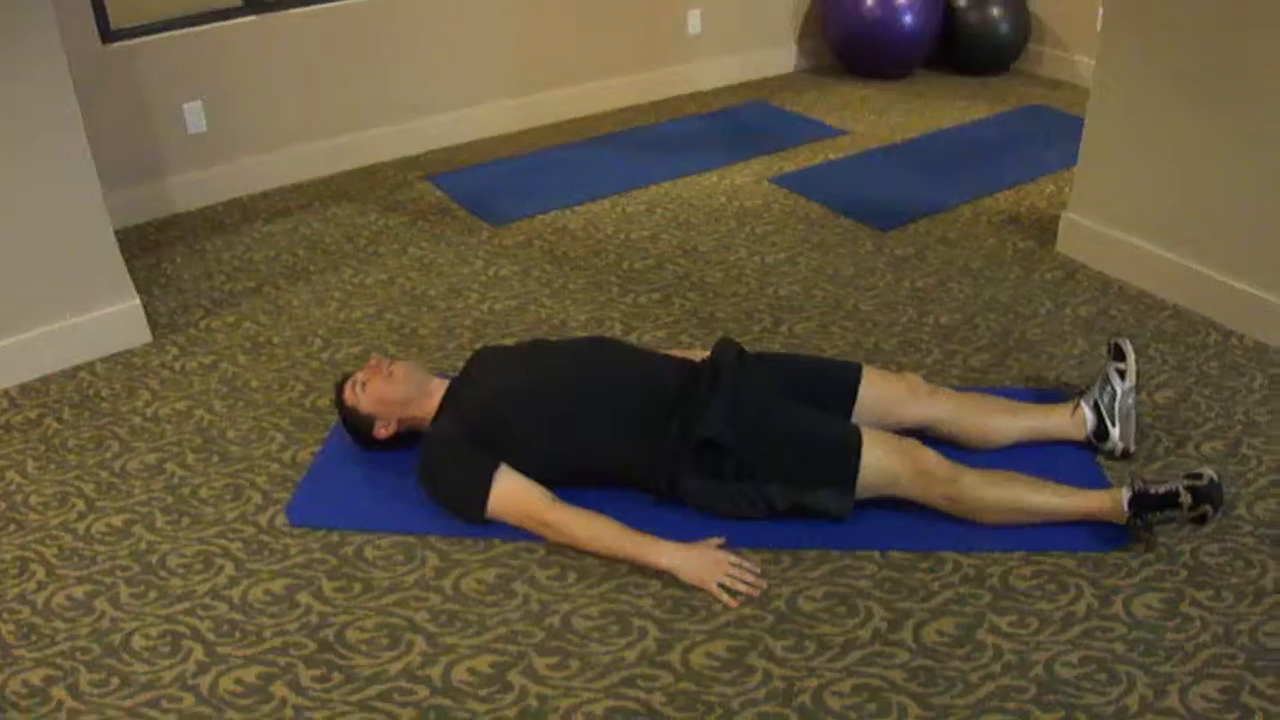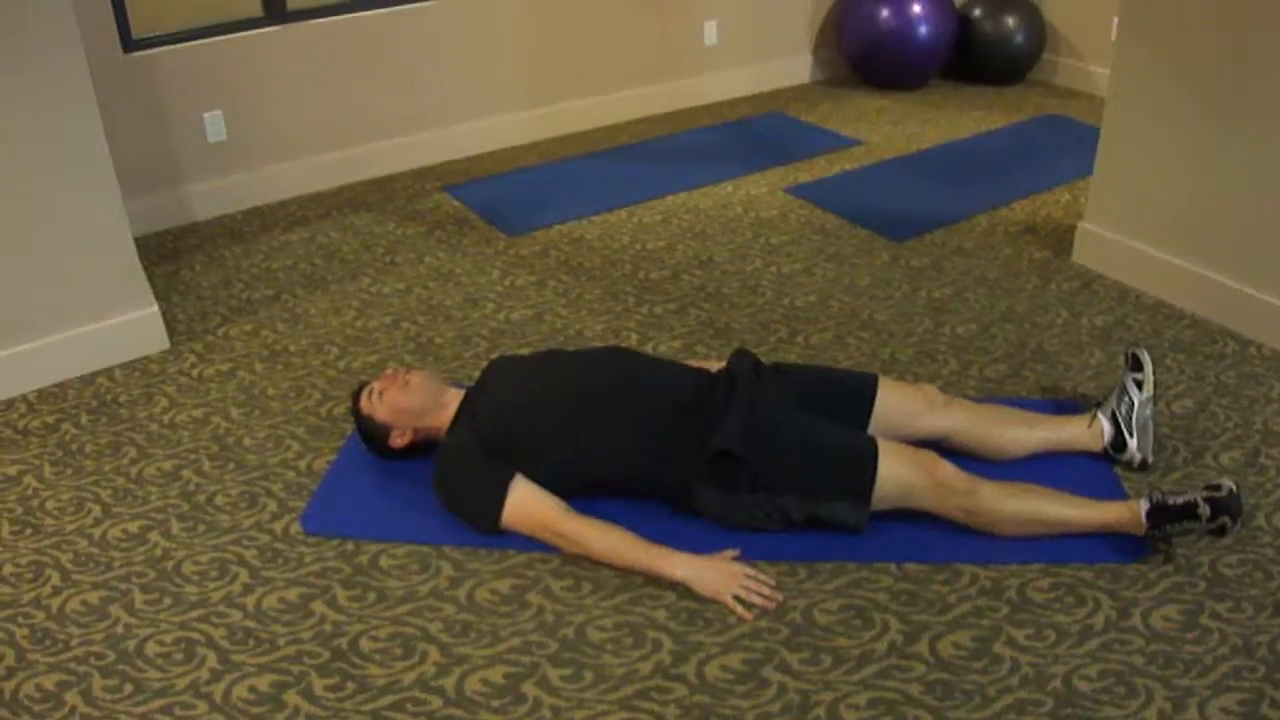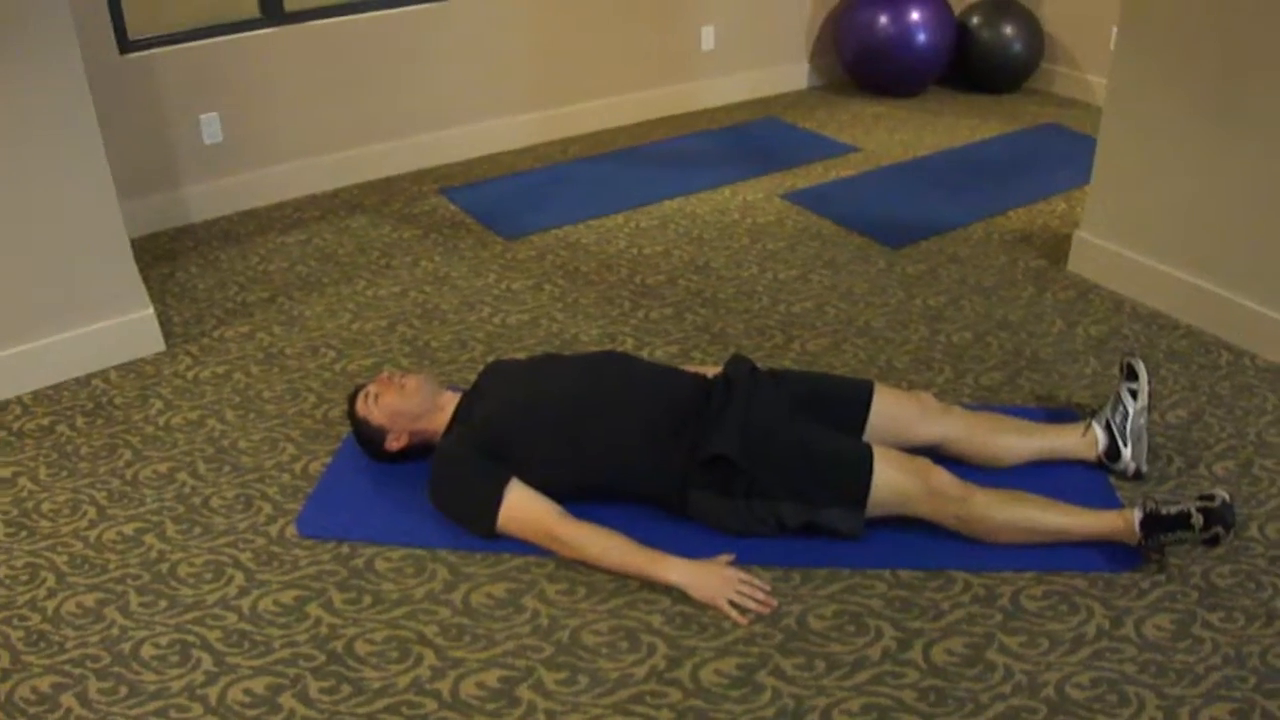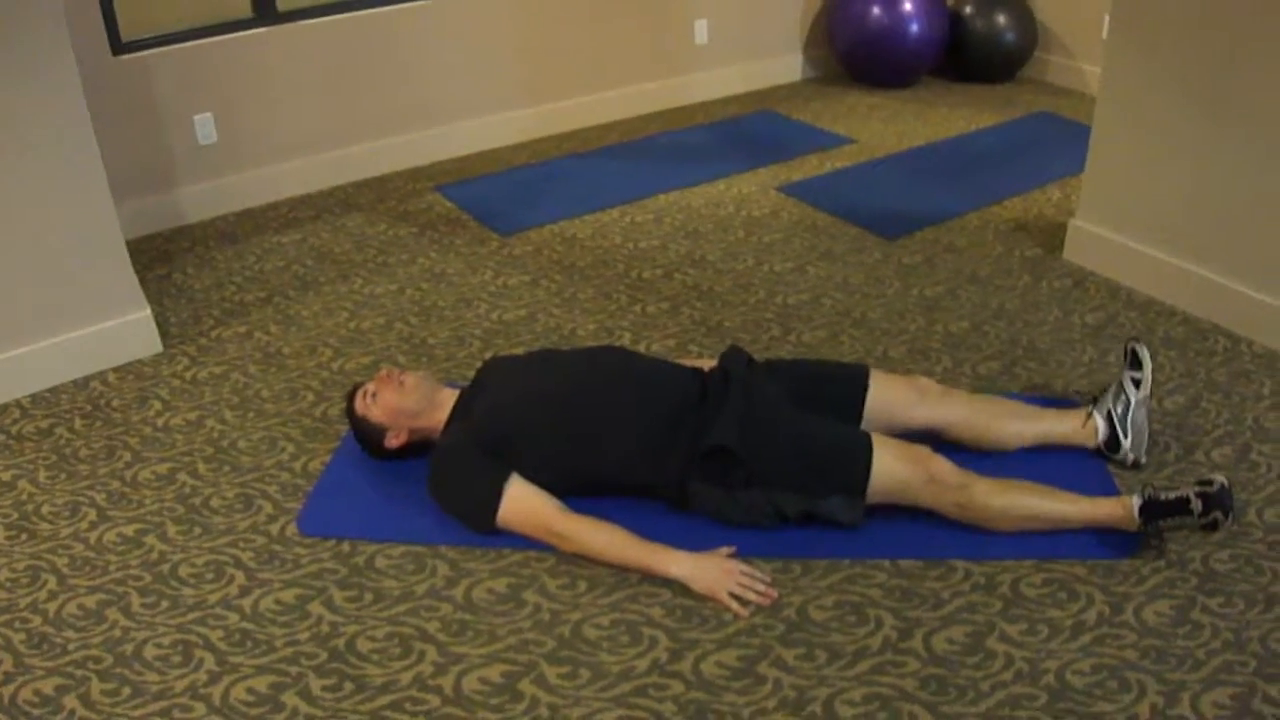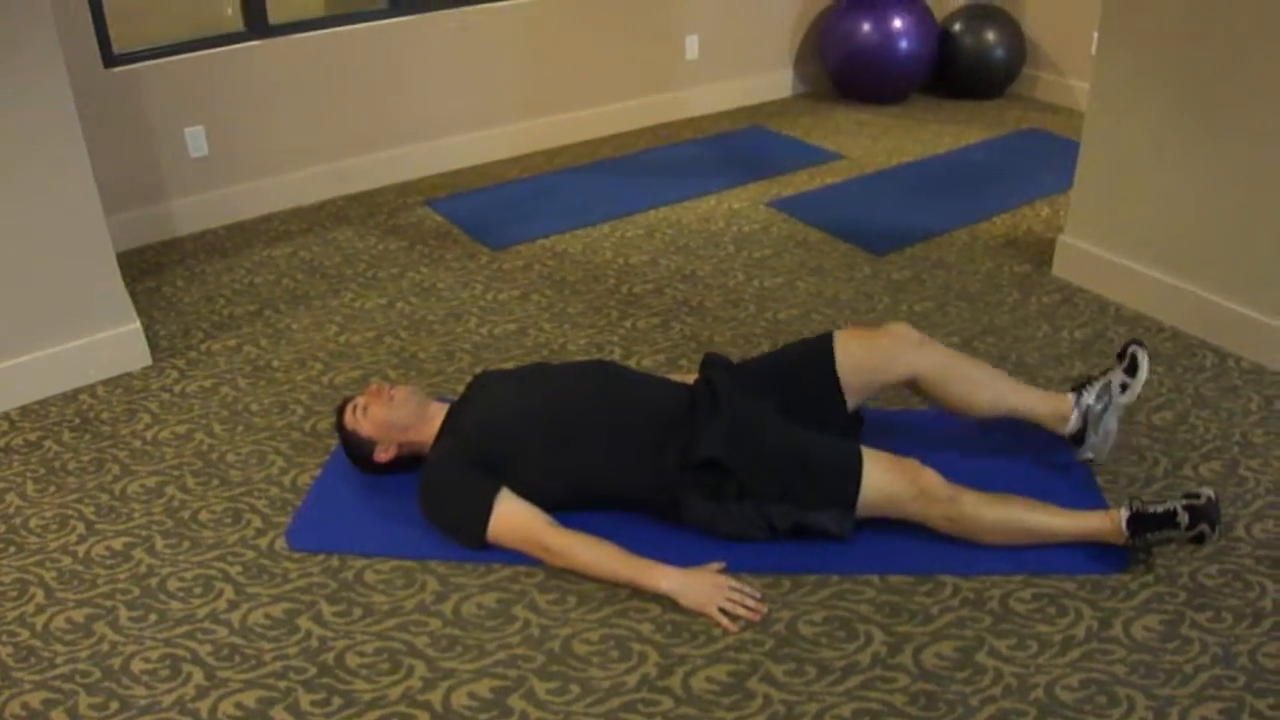
dt=0.4s
person 1, frame 1
left shoulder: (483, 368)
right shoulder: (450, 455)
right elbow: (548, 514)
left wrist: (683, 353)
right wrist: (674, 557)
left hip: (708, 379)
right hip: (705, 448)
left knee: (910, 394)
right knee: (918, 469)
left ankle: (1087, 419)
right ankle: (1122, 505)
person 1, frame 2
left shoulder: (500, 377)
right shoulder: (464, 464)
right elbow: (560, 523)
left wrist: (698, 362)
right wrist: (688, 569)
left hip: (725, 391)
right hip: (721, 461)
left knee: (925, 407)
right knee: (933, 481)
left ankle: (1104, 431)
right ankle: (1143, 516)
person 1, frame 3
left shoulder: (495, 381)
right shoulder: (460, 469)
right elbow: (556, 528)
left wrist: (694, 367)
right wrist: (683, 573)
left hip: (720, 394)
right hip: (716, 463)
left knee: (924, 413)
right knee: (927, 486)
left ankle: (1098, 441)
right ankle: (1136, 526)
person 1, frame 4
left shoulder: (494, 377)
right shoulder: (459, 466)
right elbow: (560, 524)
left wrist: (694, 362)
right wrist: (684, 566)
left hip: (720, 389)
right hip: (715, 459)
left knee: (922, 397)
right knee: (928, 477)
left ankle: (1098, 427)
right ankle: (1136, 512)
person 1, frame 5
left shoulder: (484, 392)
right shoulder: (449, 482)
right elbow: (549, 539)
left wrist: (685, 381)
right wrist: (672, 581)
left hip: (708, 400)
right hip: (707, 472)
left knee: (899, 344)
right knee: (917, 488)
left ankle: (1073, 415)
right ankle: (1122, 524)
